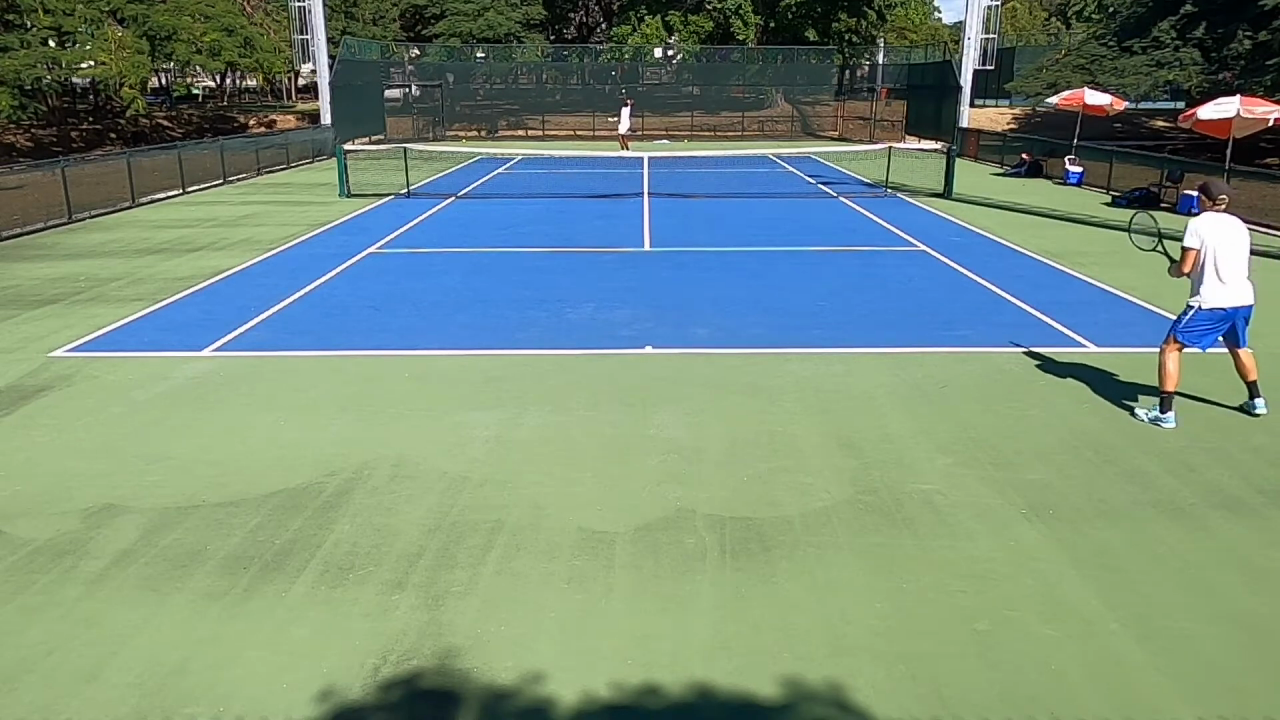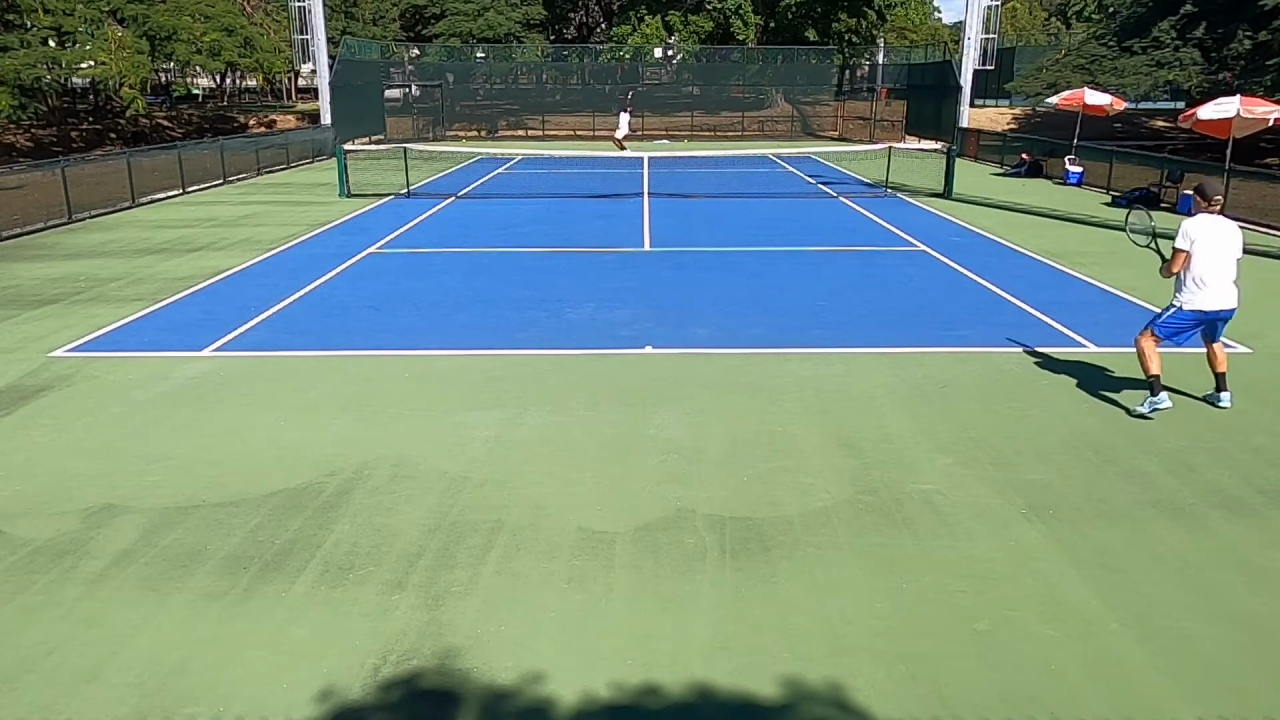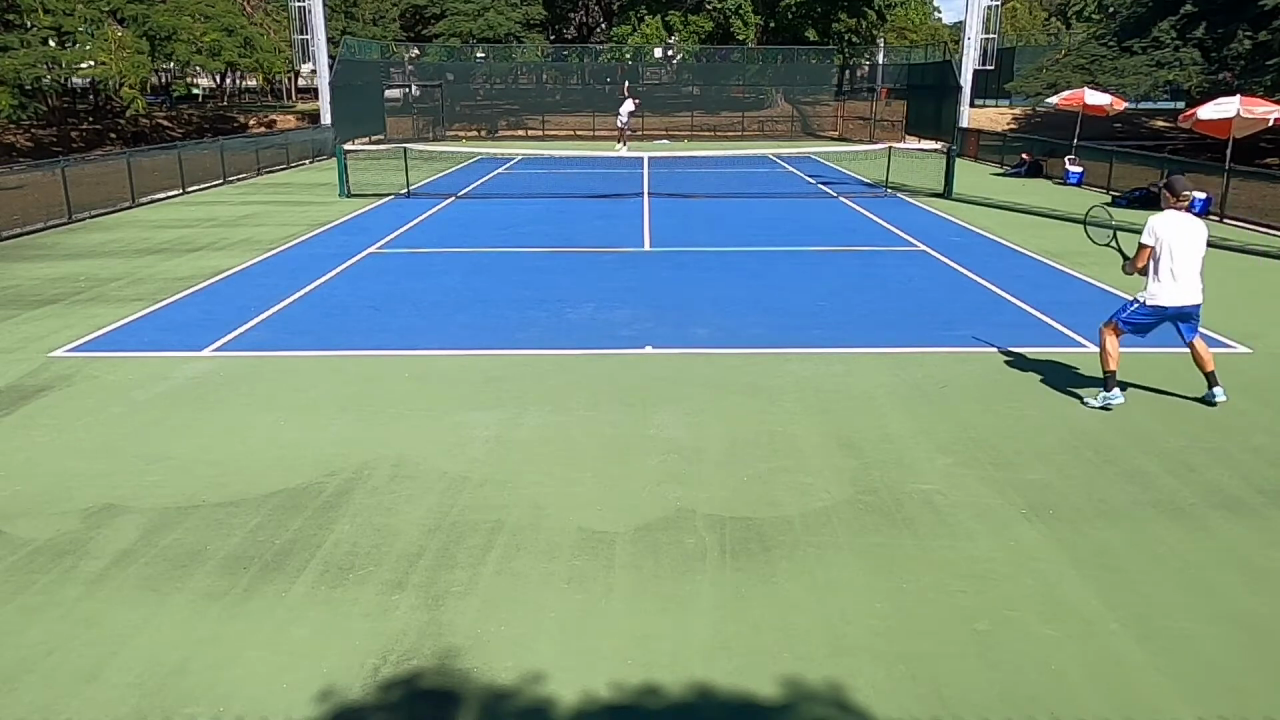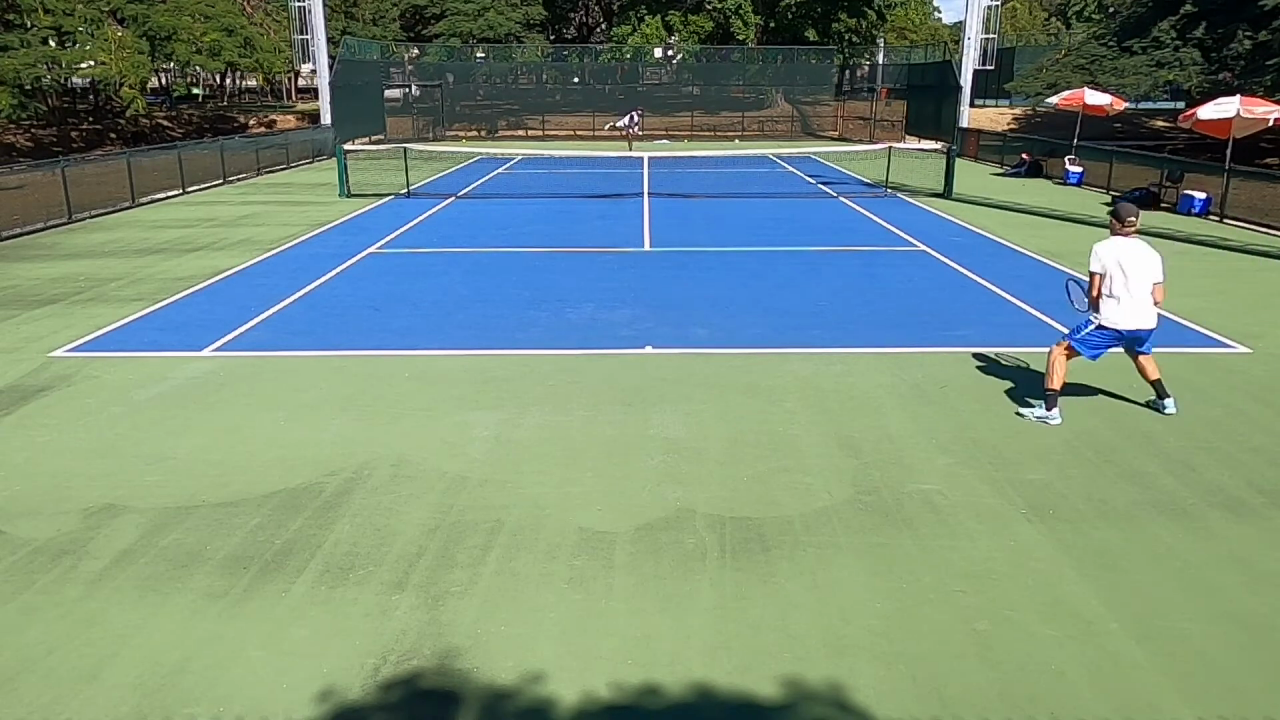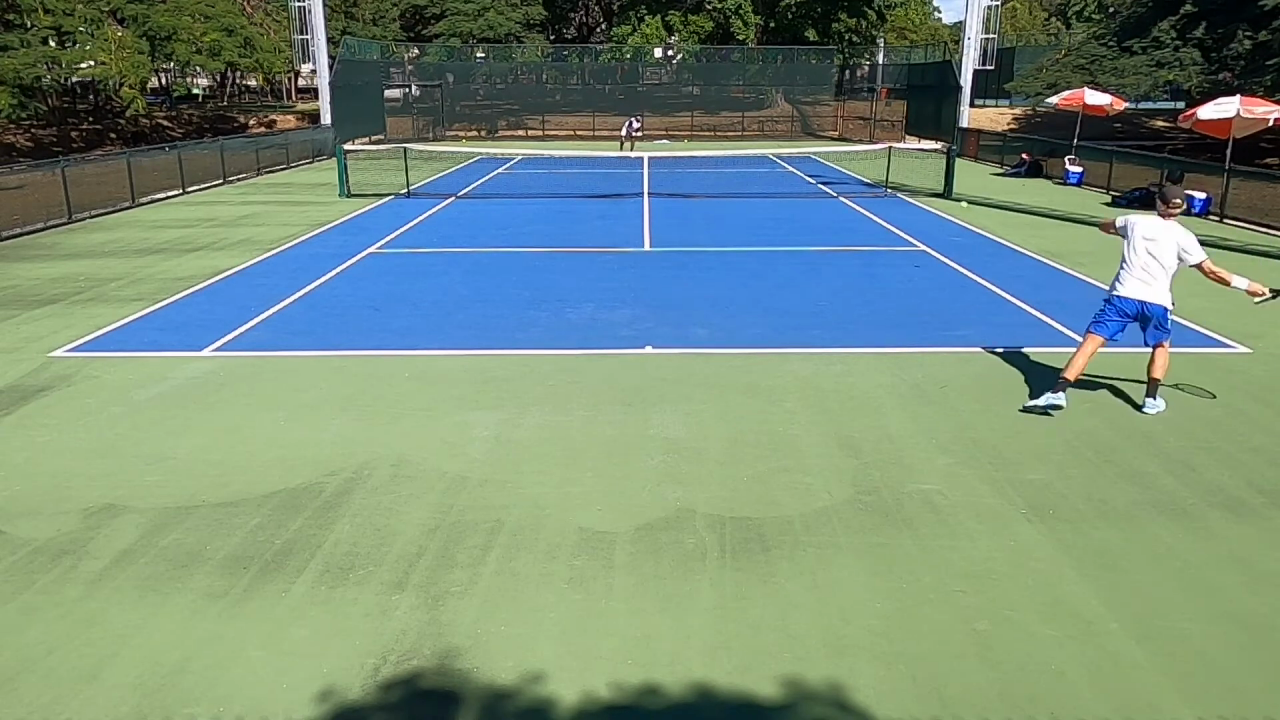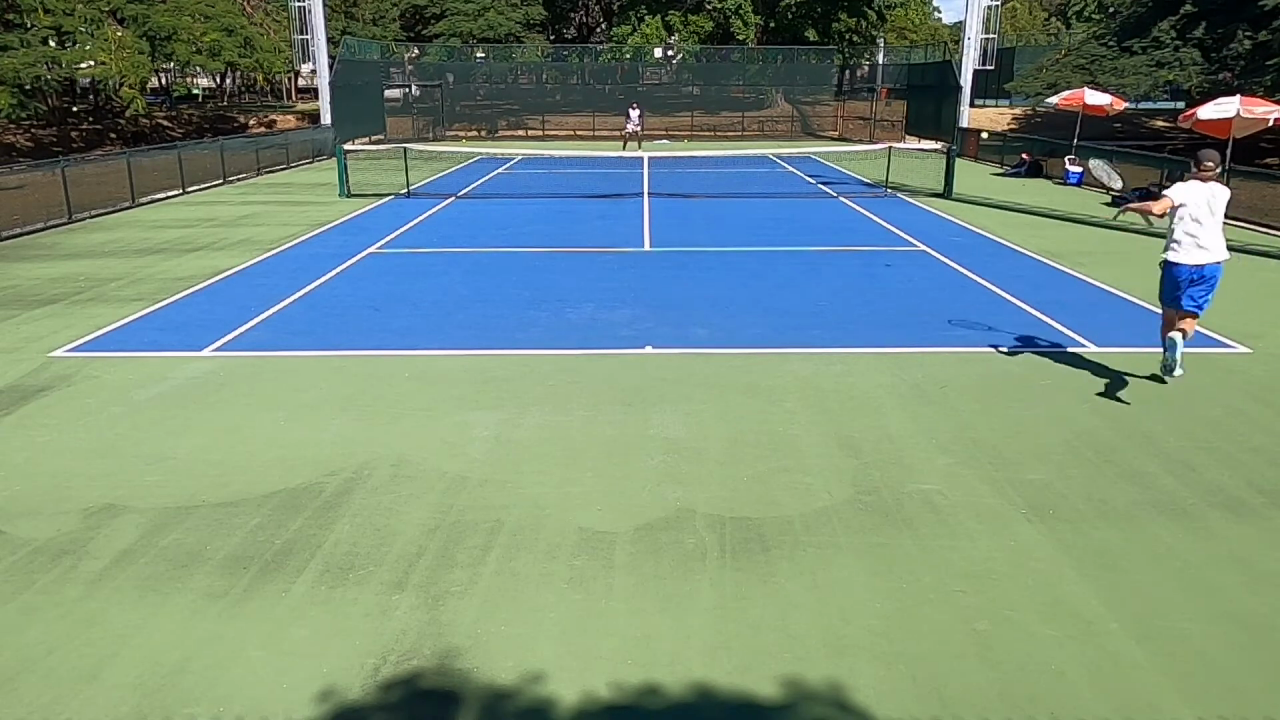
dt=0.3s
person 1, frame 1
left shoulder: (1198, 224)
right shoulder: (1239, 226)
left elbow: (1183, 268)
left wrist: (1173, 270)
right wrist: (1193, 270)
left hip: (1211, 303)
right hip: (1243, 300)
left knee: (1170, 349)
right knee: (1238, 348)
left ankle: (1165, 412)
right ankle: (1256, 400)
person 1, frame 2
left shoulder: (1191, 226)
right shoulder: (1234, 230)
left elbow: (1173, 268)
right elbow: (1228, 268)
left wrist: (1164, 269)
left hip: (1194, 303)
right hip: (1227, 303)
left knee: (1145, 341)
right knee: (1212, 341)
left ankle: (1157, 395)
right ankle: (1222, 393)
person 1, frame 3
left shoulder: (1157, 222)
right shoulder: (1200, 227)
left elbow: (1138, 264)
left wrist: (1128, 267)
left hip: (1158, 300)
right hip: (1191, 300)
left knee: (1108, 332)
right knee: (1193, 339)
left ankle: (1110, 390)
right ankle: (1214, 389)
person 1, frame 4
left shoulder: (1102, 247)
right shoulder: (1152, 253)
left elbow: (1094, 293)
right elbow: (1157, 298)
left wrist: (1099, 311)
left hip: (1112, 321)
right hip: (1146, 323)
left knee: (1058, 353)
right knee: (1139, 353)
left ankle: (1050, 409)
right ankle: (1165, 400)
person 1, frame 5
left shoulder: (1135, 221)
right shoulder: (1184, 238)
left elbow: (1106, 227)
right elbow: (1211, 272)
right wrist: (1246, 284)
left hip: (1123, 296)
right hip: (1157, 302)
left knee: (1089, 344)
right knee: (1161, 347)
left ankle: (1058, 393)
right ankle: (1151, 399)
person 1, frame 6
left shoulder: (1181, 188)
right shoulder: (1223, 193)
left elbow: (1156, 209)
left wrist: (1132, 207)
left hip: (1178, 261)
right hip: (1209, 265)
left knee: (1170, 315)
right knee: (1188, 319)
left ankle: (1171, 363)
right ankle: (1176, 338)
